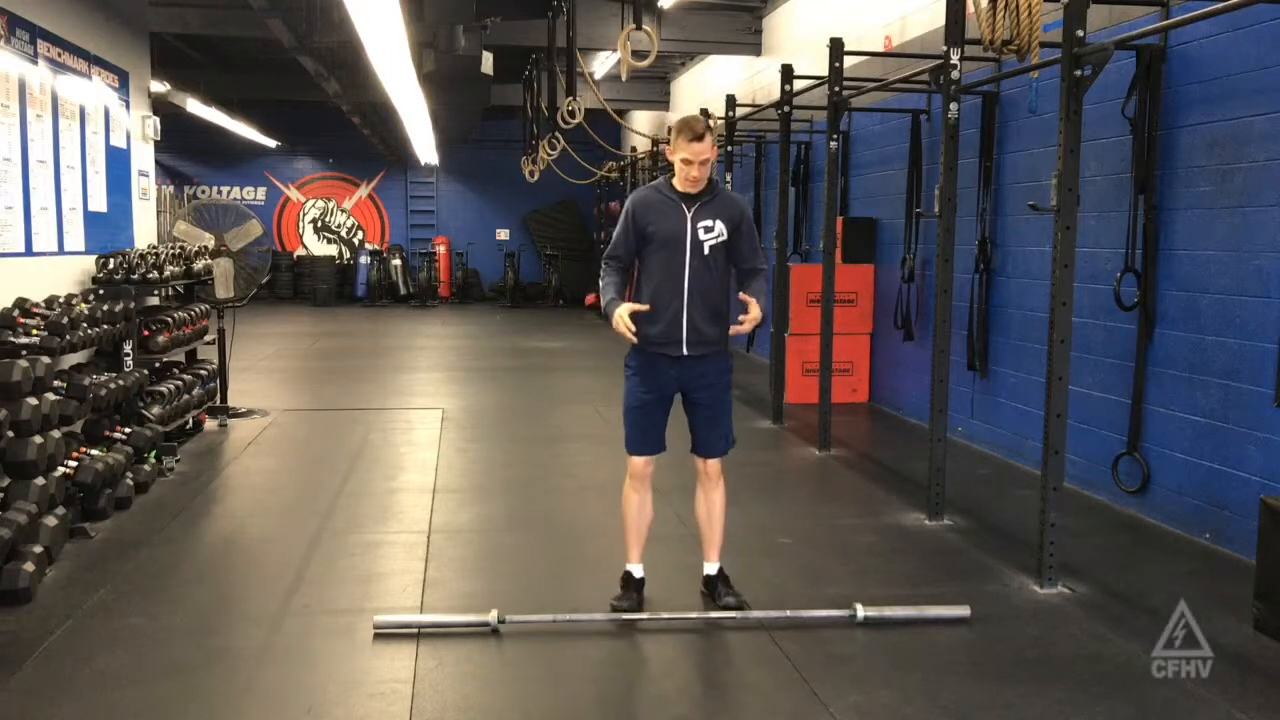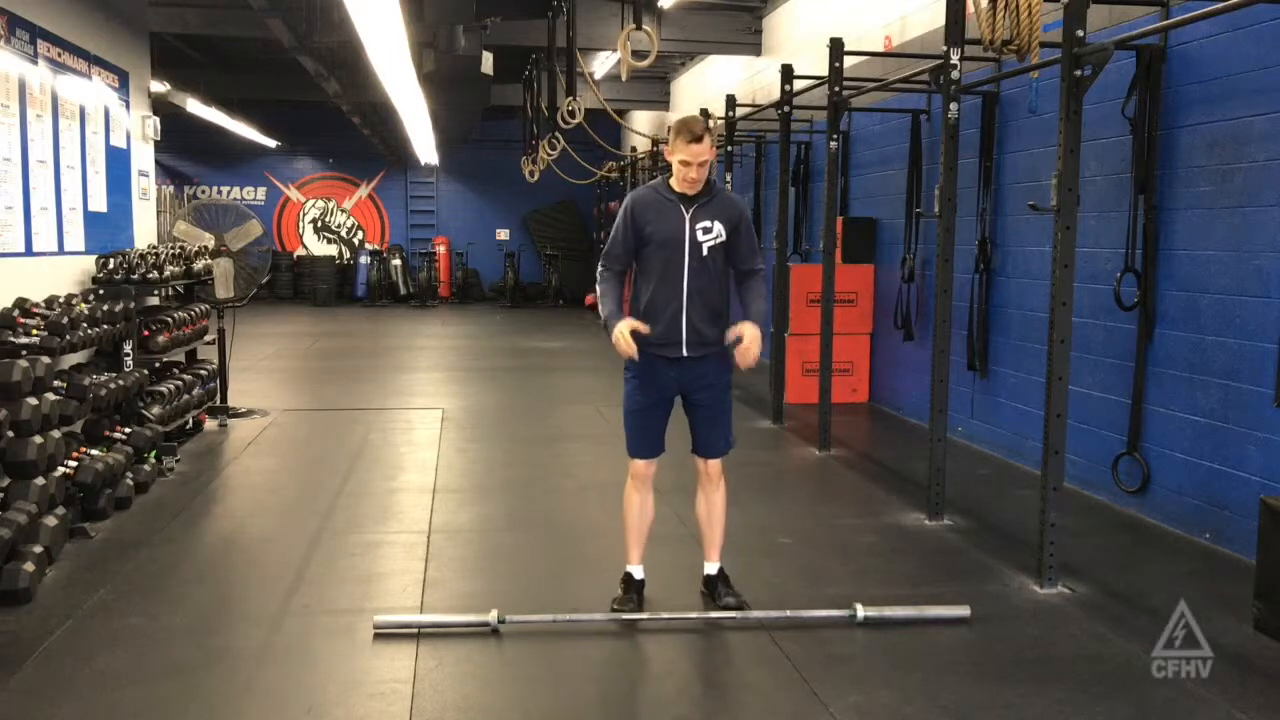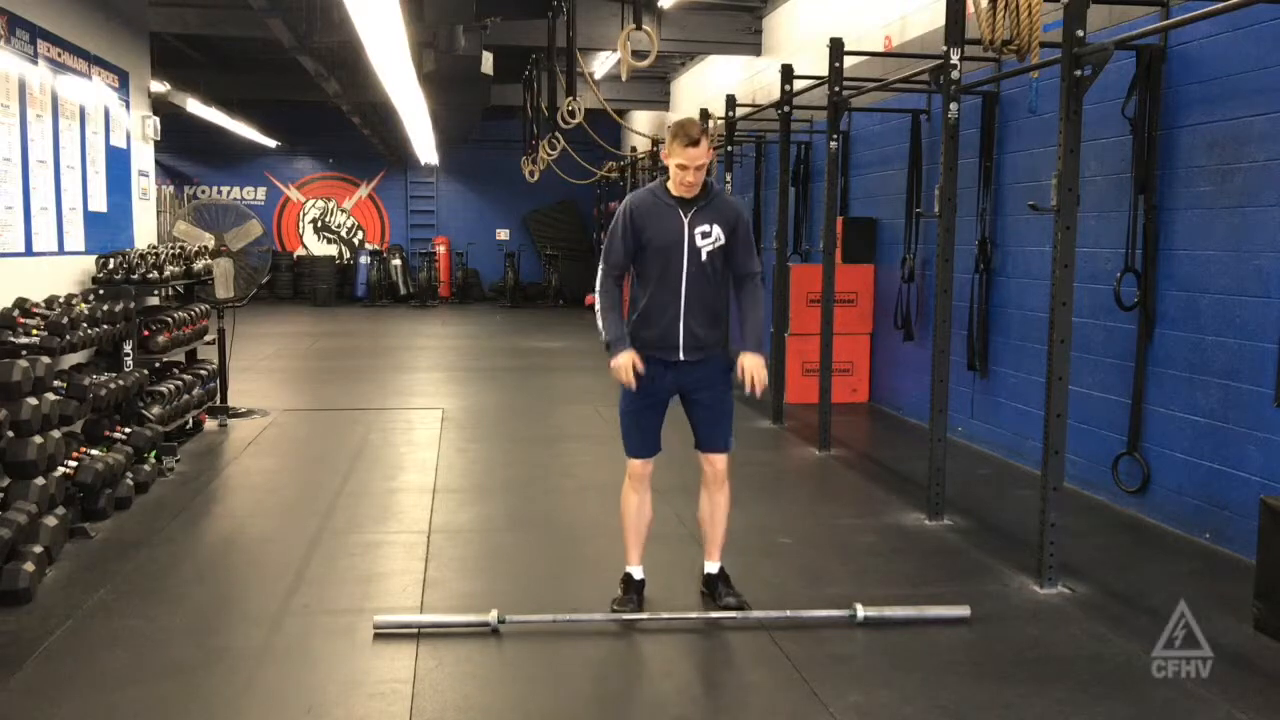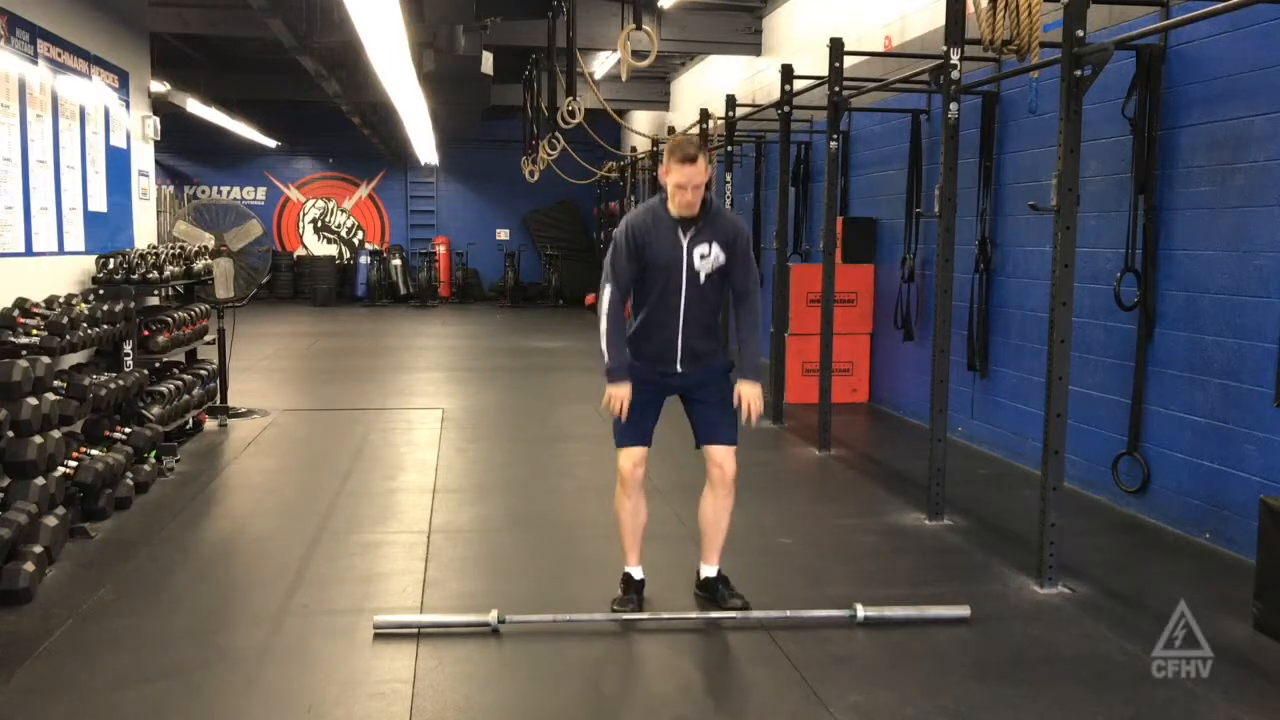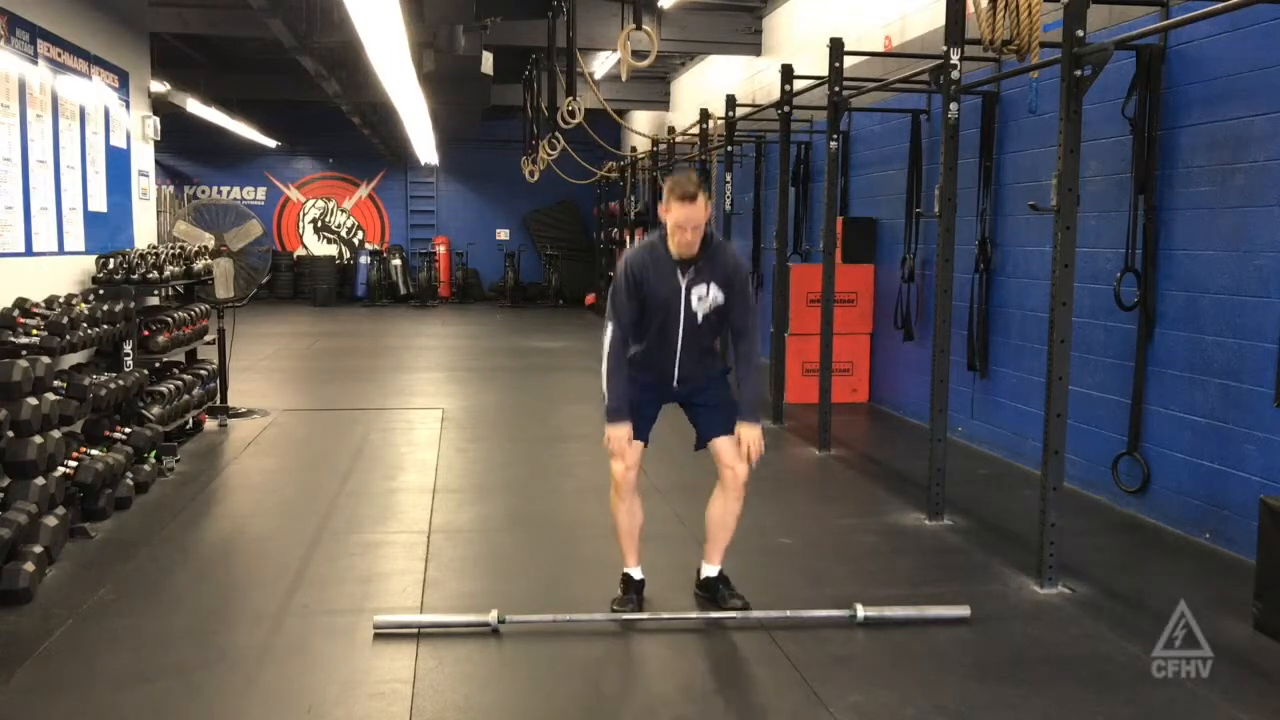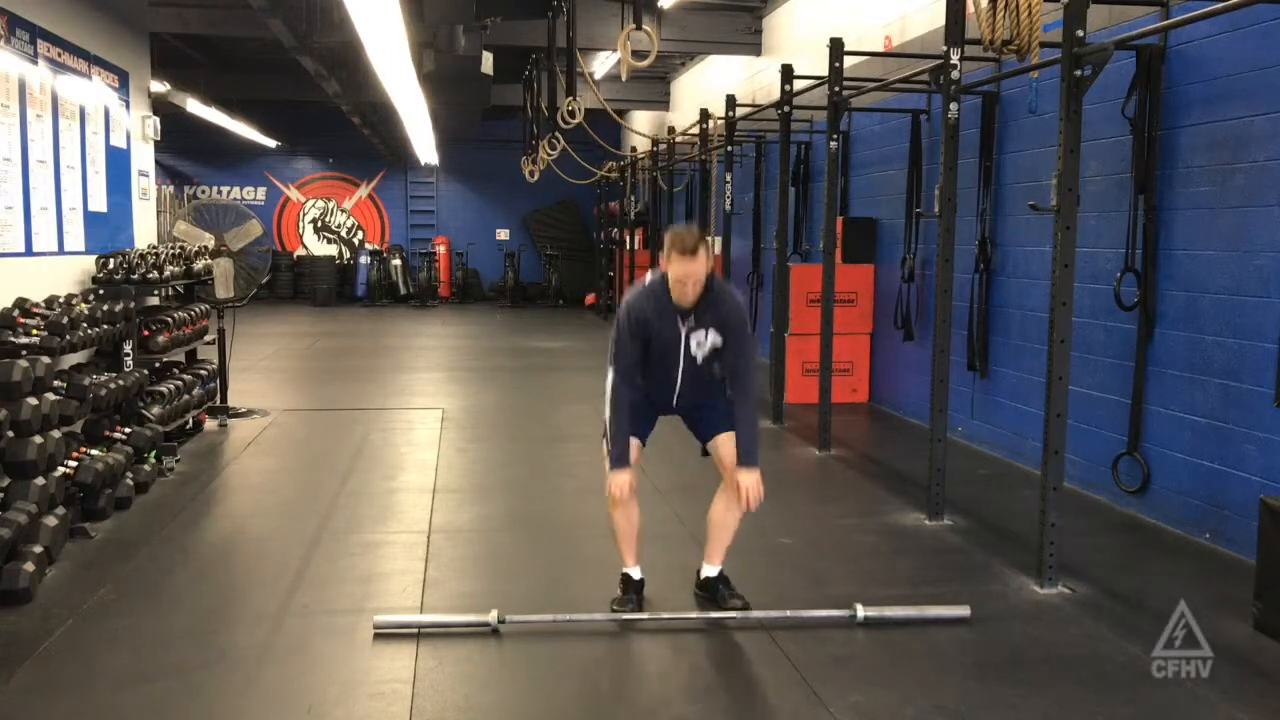
dt=0.1s
person 1, frame 1
left shoulder: (732, 208)
right shoulder: (643, 203)
left elbow: (752, 271)
right elbow: (614, 266)
left wrist: (755, 304)
right wrist: (614, 305)
left hip: (710, 357)
right hip: (649, 356)
left knee: (711, 469)
right knee: (640, 470)
left ankle: (713, 573)
right ankle: (633, 575)
person 1, frame 2
left shoulder: (731, 209)
right shoulder: (640, 204)
left elbow: (751, 273)
right elbow: (610, 269)
left wrist: (754, 320)
right wrist: (614, 318)
left hip: (710, 359)
right hip: (650, 359)
left knee: (712, 469)
right knee: (641, 471)
left ankle: (713, 573)
right ankle: (634, 575)
person 1, frame 3
left shoulder: (730, 212)
right shoulder: (637, 207)
left elbow: (748, 281)
right elbow: (608, 278)
left wrist: (752, 346)
right wrist: (617, 342)
left hip: (709, 362)
right hip: (646, 360)
left knee: (717, 468)
right knee: (639, 471)
left ankle: (713, 572)
right ankle: (633, 576)
person 1, frame 4
left shoulder: (729, 229)
right shoulder: (637, 226)
left elbow: (747, 300)
right elbow: (613, 299)
left wrist: (749, 372)
right wrist: (616, 373)
left hip: (706, 365)
right hip: (644, 367)
left knee: (724, 470)
right knee: (630, 470)
left ankle: (710, 575)
right ankle: (633, 576)
person 1, frame 5
left shoulder: (728, 262)
right shoulder: (637, 261)
left elbow: (745, 339)
right elbow: (617, 338)
left wrist: (749, 416)
right wrist: (617, 415)
left hip: (705, 377)
right hip: (643, 376)
left knee: (736, 470)
right knee: (623, 470)
left ankle: (711, 575)
right ankle: (632, 577)
person 1, frame 6
left shoulder: (729, 306)
right shoulder: (639, 305)
left elbow: (743, 383)
right elbow: (621, 380)
left wrist: (749, 461)
right wrist: (618, 461)
left hip: (703, 390)
right hip: (644, 391)
left knee: (738, 473)
right knee: (621, 483)
left ankle: (710, 576)
right ankle: (632, 578)
